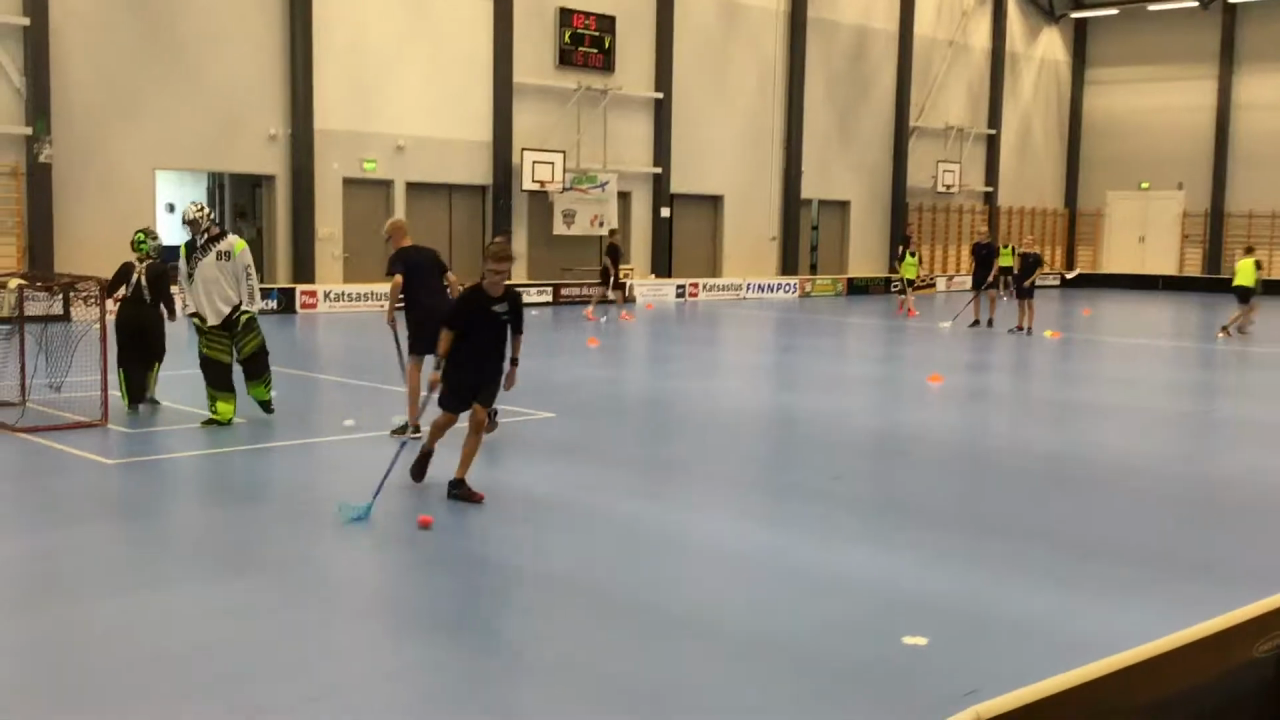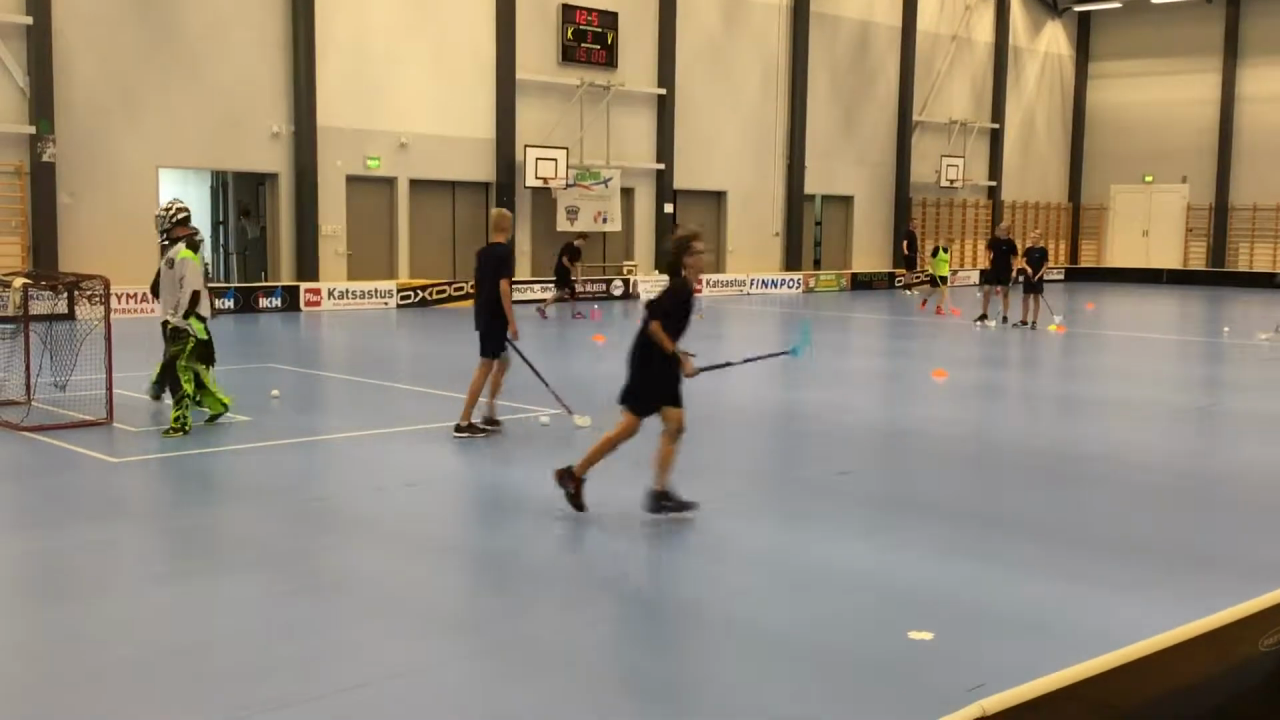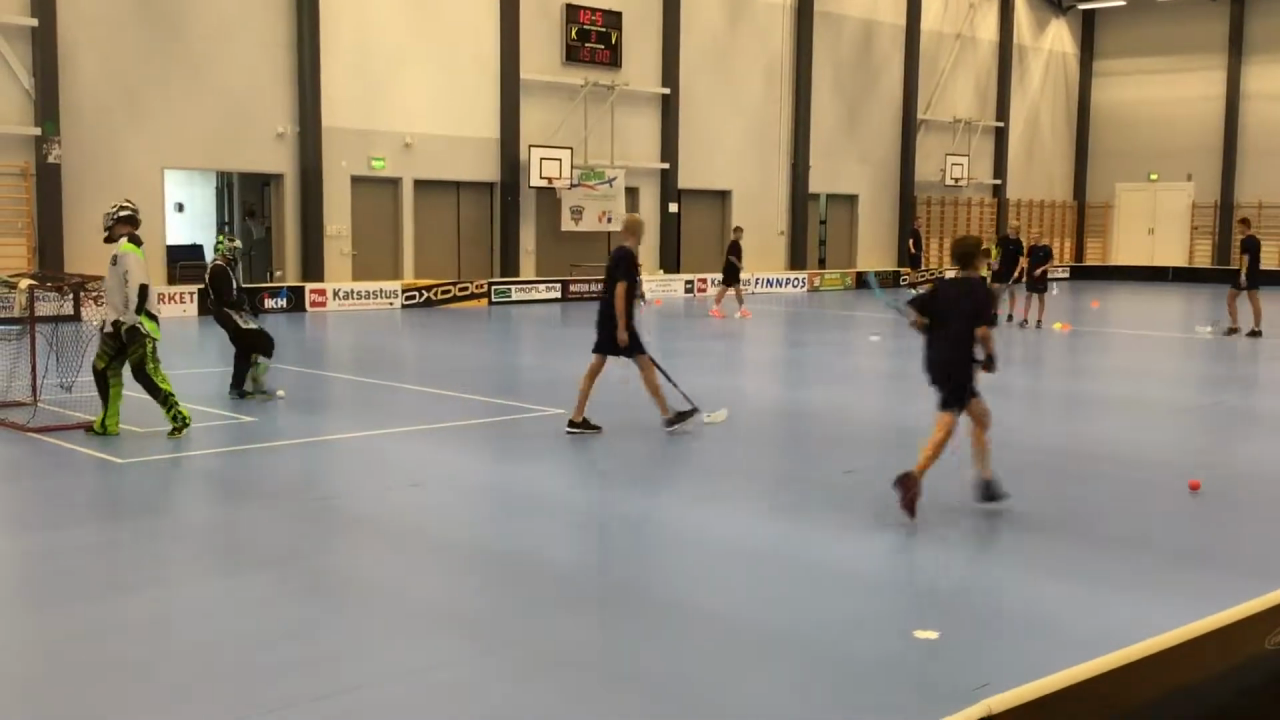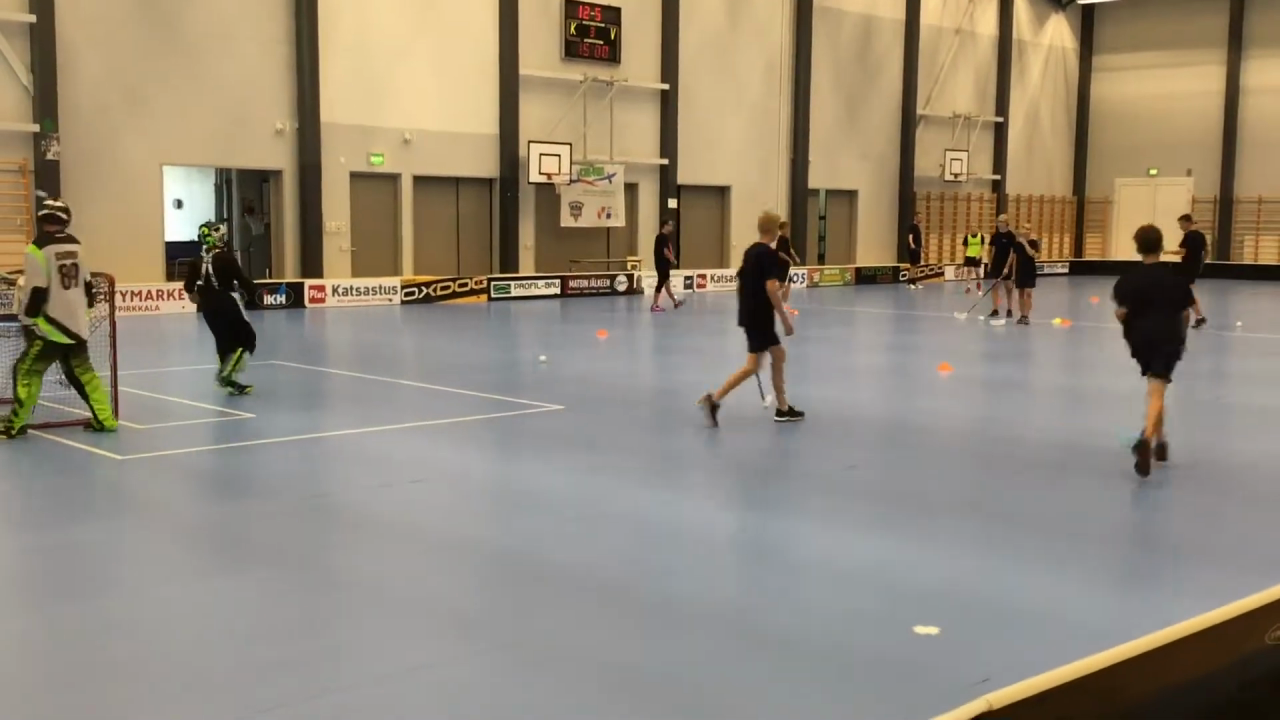
dt=0.7s
person 1, frame 1
left shoulder: (513, 299)
right shoulder: (469, 297)
left elbow: (516, 333)
right elbow: (448, 331)
left wrist: (514, 365)
right wrist: (438, 367)
left hip: (491, 368)
right hip: (460, 365)
left knee: (479, 420)
right knee: (448, 419)
left ankle: (458, 482)
right ankle: (426, 450)
person 1, frame 2
left shoulder: (683, 287)
right shoulder: (680, 288)
left elbow: (656, 320)
right elbow: (654, 326)
left wrist: (678, 355)
right wrist: (679, 357)
left hip: (663, 363)
right hip: (650, 362)
left knee: (676, 423)
right knee: (629, 425)
left ankle: (661, 493)
right ankle: (573, 474)
person 1, frame 3
left shoulder: (941, 287)
right shoulder: (982, 291)
left elbow: (916, 316)
right elbow: (981, 332)
right wrist: (989, 356)
left hip: (938, 360)
right hip: (957, 363)
left knee: (981, 415)
right knee: (945, 426)
left ankle: (987, 481)
right ankle: (912, 478)
person 1, frame 4
left shoulder: (1128, 278)
right shoulder: (1173, 277)
left elbow: (1120, 312)
right elbow: (1185, 312)
right wrist: (1182, 338)
left hip: (1140, 340)
right hip: (1166, 339)
left knee: (1155, 387)
right knee: (1156, 394)
left ankle: (1159, 441)
right ankle: (1145, 442)
person 2, frame 1
left shoulder: (234, 244)
right shoulder: (188, 249)
left elbow: (248, 277)
right elbow: (184, 282)
left wrist: (248, 308)
right wrist: (192, 311)
left hip: (237, 312)
right hip: (208, 317)
left knee: (254, 356)
right knee: (214, 365)
left ankle: (262, 395)
right ankle: (221, 412)
person 2, frame 2
left shoulder: (186, 251)
right shoulder: (174, 246)
left elbow: (192, 291)
left wrist: (179, 320)
right wrist: (172, 318)
left hip: (186, 320)
right hip: (176, 318)
left knee: (178, 368)
right knee: (191, 365)
left ankle: (181, 422)
right ankle: (217, 403)
person 2, frame 3
left shoulder: (127, 245)
right shoulder: (125, 245)
left elbow: (139, 287)
left wrist: (131, 320)
right wrist: (115, 320)
left hip: (134, 323)
right hip: (118, 322)
left knee: (145, 371)
right knee: (104, 368)
left ankle: (179, 417)
right ankle: (107, 423)
person 2, frame 4
left shoulder: (38, 247)
right shoulder: (74, 245)
left elbow: (36, 290)
right elbow: (87, 284)
left wrist: (29, 319)
left hip: (51, 324)
right hip: (76, 323)
left knee: (27, 370)
right knee: (82, 370)
right ankle: (104, 418)
person 3, frame 1
left shoulder: (398, 257)
right shoulder: (430, 253)
left elbow: (397, 282)
right elbow: (453, 280)
left wrist: (390, 311)
left hip: (421, 318)
right hip: (446, 315)
left knee: (415, 367)
left ankle: (413, 424)
person 3, frame 2
left shoulder: (483, 252)
right shoulder: (505, 252)
right elbow: (504, 287)
right wrist: (512, 322)
left hip: (485, 316)
right hip: (495, 318)
left knee: (503, 362)
right knee: (484, 369)
left ankle: (489, 415)
right ankle: (463, 423)
person 3, frame 3
left shoulder: (617, 253)
right shoulder: (628, 256)
right elbow: (620, 291)
right wrist: (622, 327)
left hip: (607, 319)
right hip: (617, 321)
left knee: (596, 367)
right knee: (646, 367)
left ankle: (577, 419)
right ankle: (668, 416)
person 3, frame 4
left shoulder: (750, 251)
right shoulder: (770, 254)
left elbow: (740, 283)
right elbow: (771, 287)
right wrist: (785, 319)
left hip: (748, 314)
right hip: (760, 317)
left knee: (778, 356)
right knee: (752, 365)
left ankle: (783, 408)
right ankle: (713, 400)
person 4, frame 1
left shoulder: (126, 267)
right shoulder: (159, 269)
left elbow: (109, 291)
right elbow: (166, 296)
left wrist: (106, 284)
right wrist: (171, 312)
left hip: (127, 317)
right hip: (151, 318)
left knee: (128, 360)
right knee: (154, 356)
left ankle: (132, 401)
right ankle: (146, 394)
person 4, frame 2
left shoulder: (169, 263)
right shoulder: (197, 264)
left elbow: (155, 290)
right elbow: (201, 292)
right wrist: (211, 308)
left hip: (172, 313)
right hip: (192, 315)
left knee: (174, 353)
right knee: (203, 354)
left ankle: (157, 385)
right ankle: (197, 396)
person 4, frame 3
left shoulder: (219, 268)
right shoulder: (220, 270)
right elbow: (225, 299)
left wrist: (242, 302)
right wrist: (242, 306)
left hip: (228, 313)
right hip: (229, 314)
left knee: (246, 348)
right knee: (264, 342)
left ankle: (236, 388)
right ankle: (258, 385)
person 4, frame 4
left shoulder: (199, 260)
right shoulder: (226, 256)
left elbow: (189, 286)
right elbow: (241, 280)
right wrist: (252, 289)
left hip: (208, 307)
right hip: (227, 304)
left knee: (225, 343)
right knee: (247, 340)
left ankle: (232, 383)
right ankle: (227, 376)
